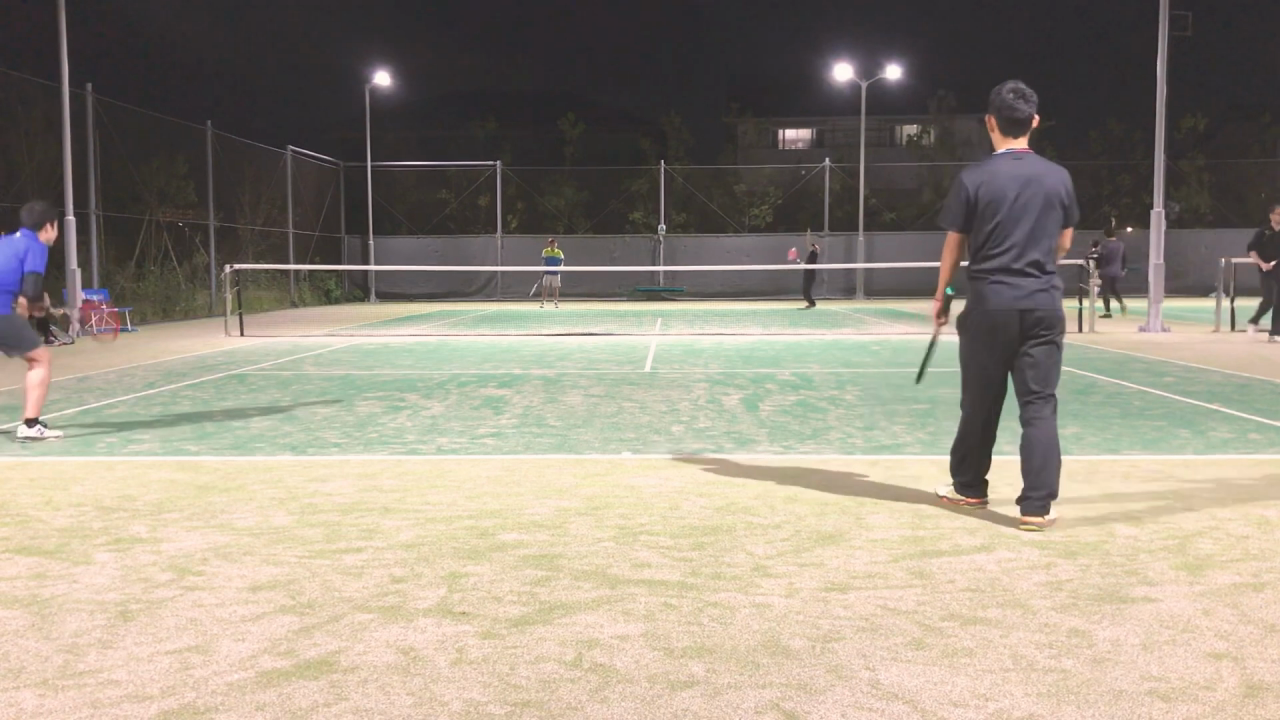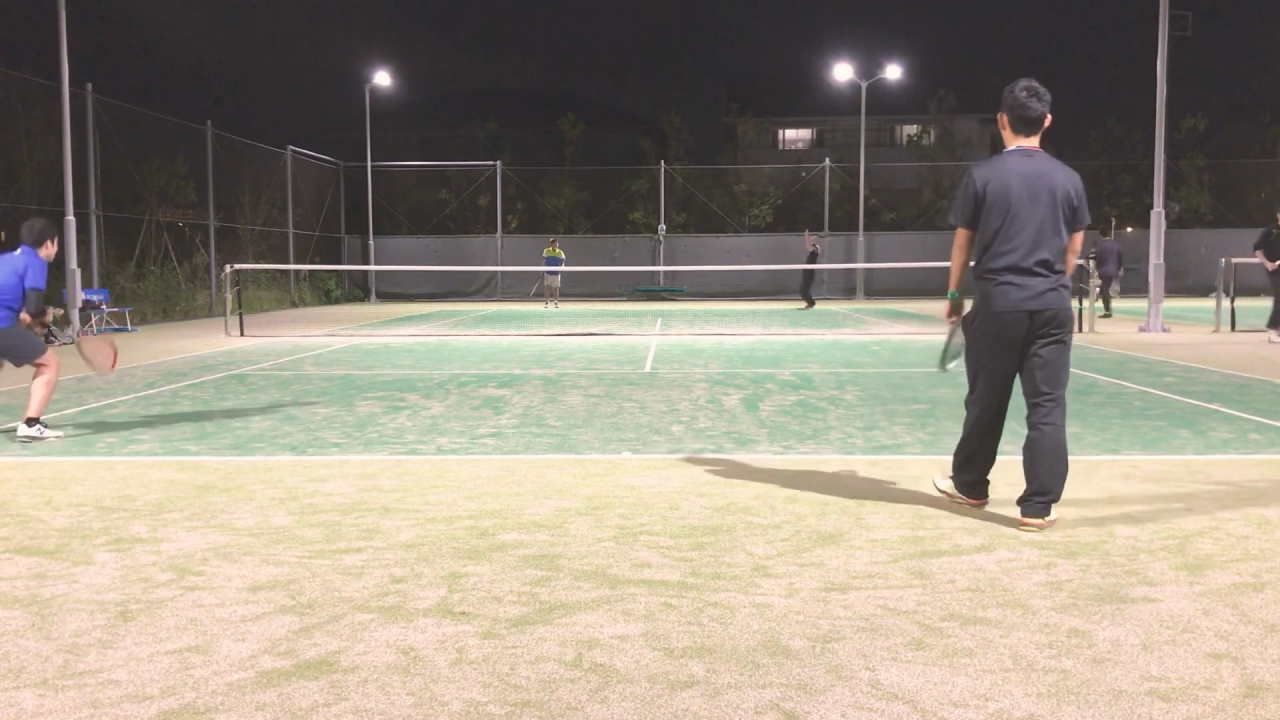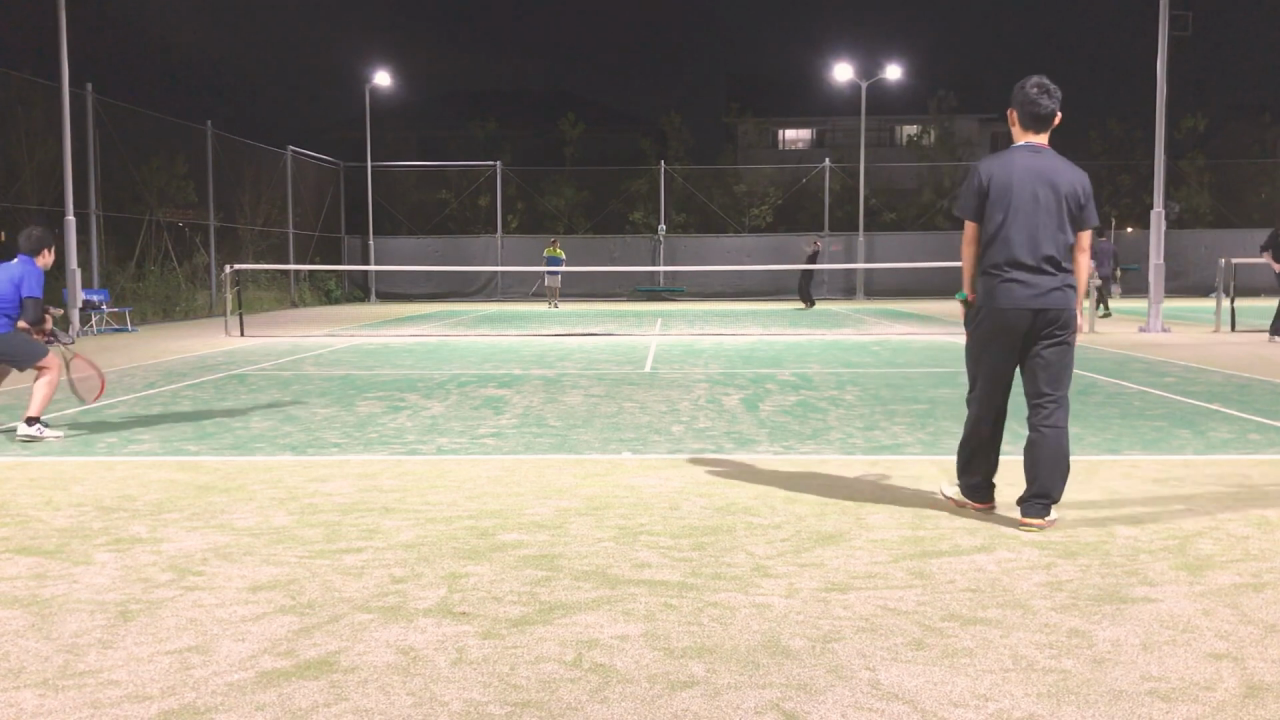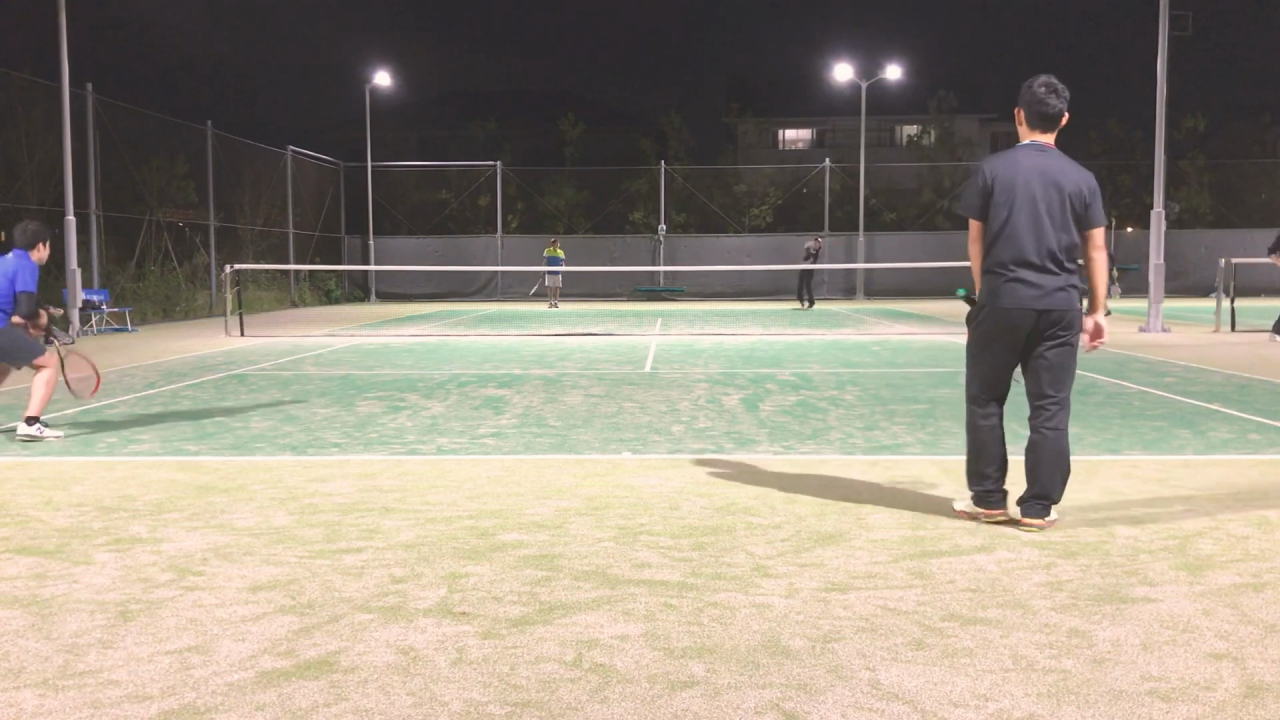
dt=0.1s
person 1, frame 1
left shoulder: (972, 179)
right shoulder: (1058, 177)
left elbow: (954, 246)
right elbow: (1064, 243)
left wrist: (941, 295)
left hip: (989, 305)
right hip: (1044, 307)
left knee: (979, 402)
right knee: (1039, 405)
left ankle: (969, 487)
right ankle: (1036, 505)
person 1, frame 2
left shoulder: (982, 175)
right shoulder: (1069, 179)
left elbow: (964, 243)
right elbow: (1074, 248)
left wrist: (953, 294)
left hip: (996, 305)
right hip: (1052, 307)
left knee: (986, 401)
right knee: (1047, 407)
left ankle: (969, 485)
right ankle: (1038, 506)
person 1, frame 3
left shoulder: (988, 170)
right shoulder: (1076, 178)
left elbow: (971, 239)
right elbow: (1083, 250)
left wrist: (970, 292)
right wrist: (1076, 303)
left hip: (999, 302)
right hip: (1056, 306)
left knee: (986, 400)
right knee: (1049, 408)
left ankle: (975, 490)
right ankle: (1037, 507)
person 1, frame 4
left shoulder: (992, 168)
right shoulder: (1082, 178)
left elbow: (977, 238)
right elbow: (1096, 250)
left wrist: (982, 292)
right wrist: (1096, 310)
left hip: (1002, 302)
right hip: (1059, 306)
left knee: (985, 401)
right knee: (1050, 408)
left ankle: (988, 497)
right ankle: (1038, 507)
person 2, frame 1
right shoulder: (35, 246)
right elbow: (32, 292)
left wrist: (19, 301)
right wrist: (41, 301)
right knee: (41, 358)
right ankle: (30, 425)
person 2, frame 2
right shoulder: (36, 263)
right elbow: (35, 308)
left wrist: (24, 317)
right wrist: (45, 316)
right knee: (49, 363)
right ankle: (31, 424)
person 2, frame 3
right shoulder: (32, 271)
right elbow: (33, 317)
left wrist: (26, 326)
right wrist: (45, 323)
right knee: (51, 366)
right ankle: (31, 424)
person 2, frame 4
right shoulder: (26, 265)
right elbow: (26, 312)
left wrist: (26, 324)
right wrist: (40, 318)
right knee: (48, 364)
right ankle: (31, 423)
